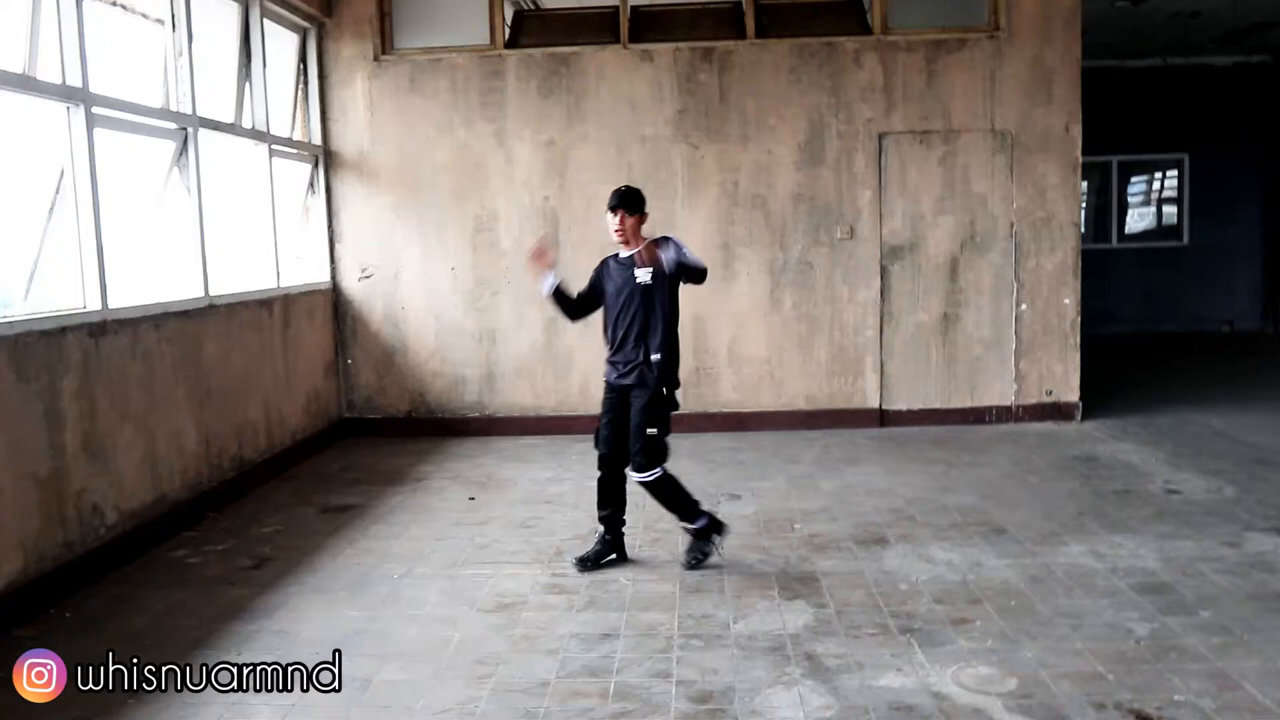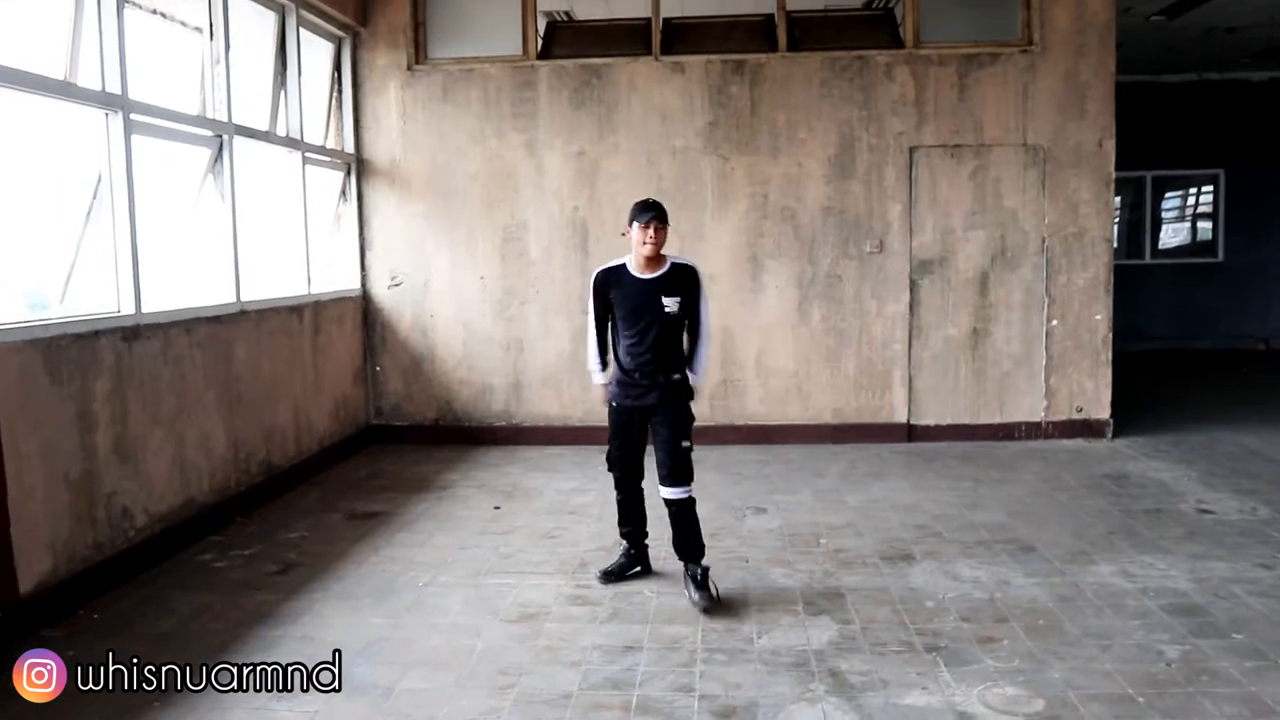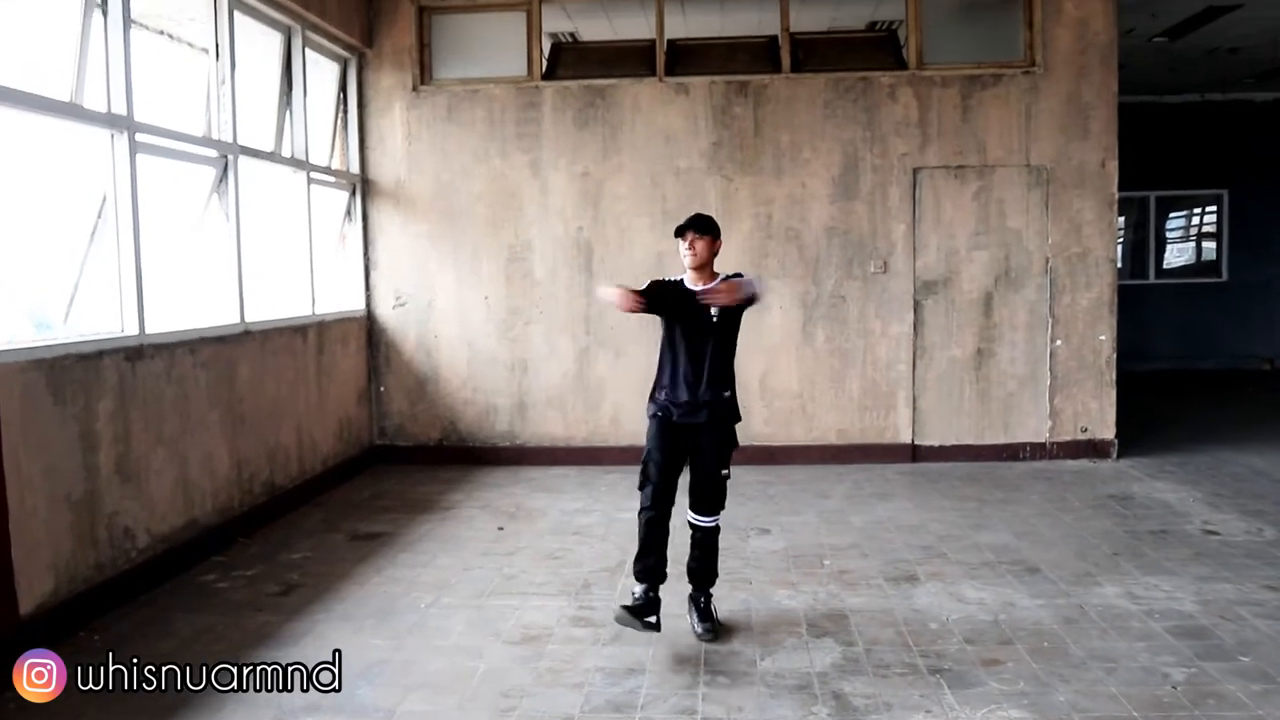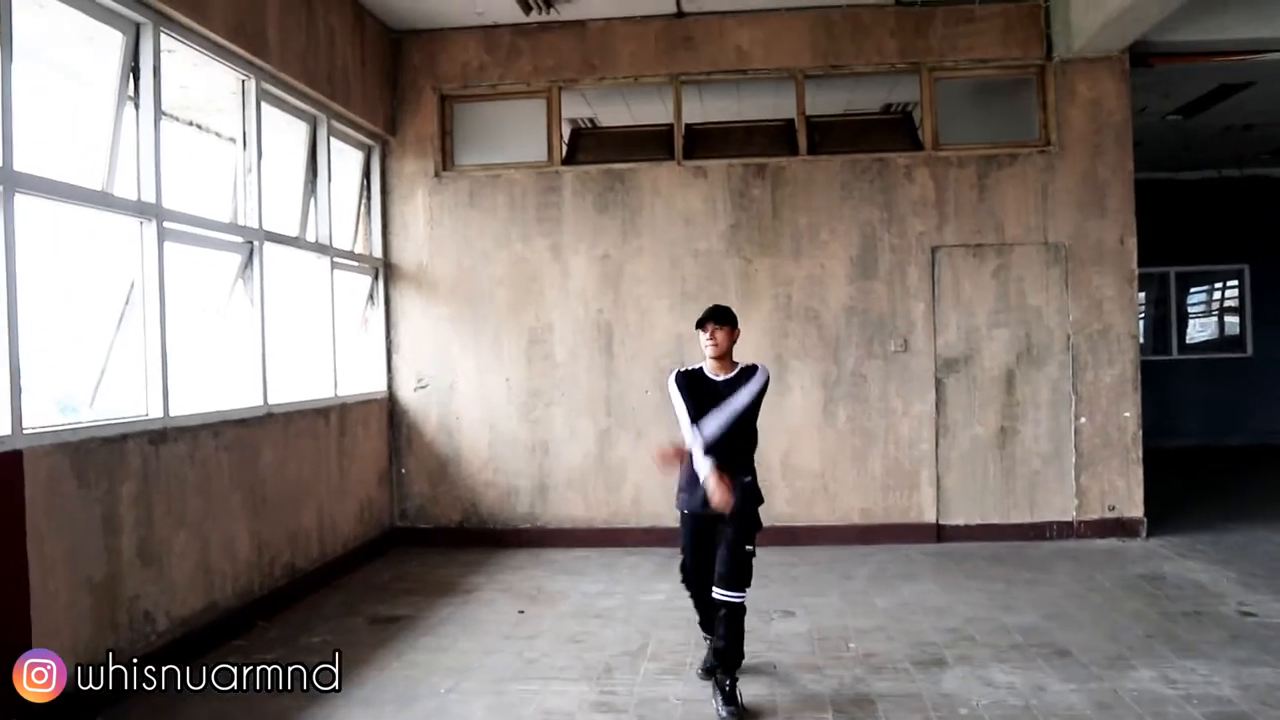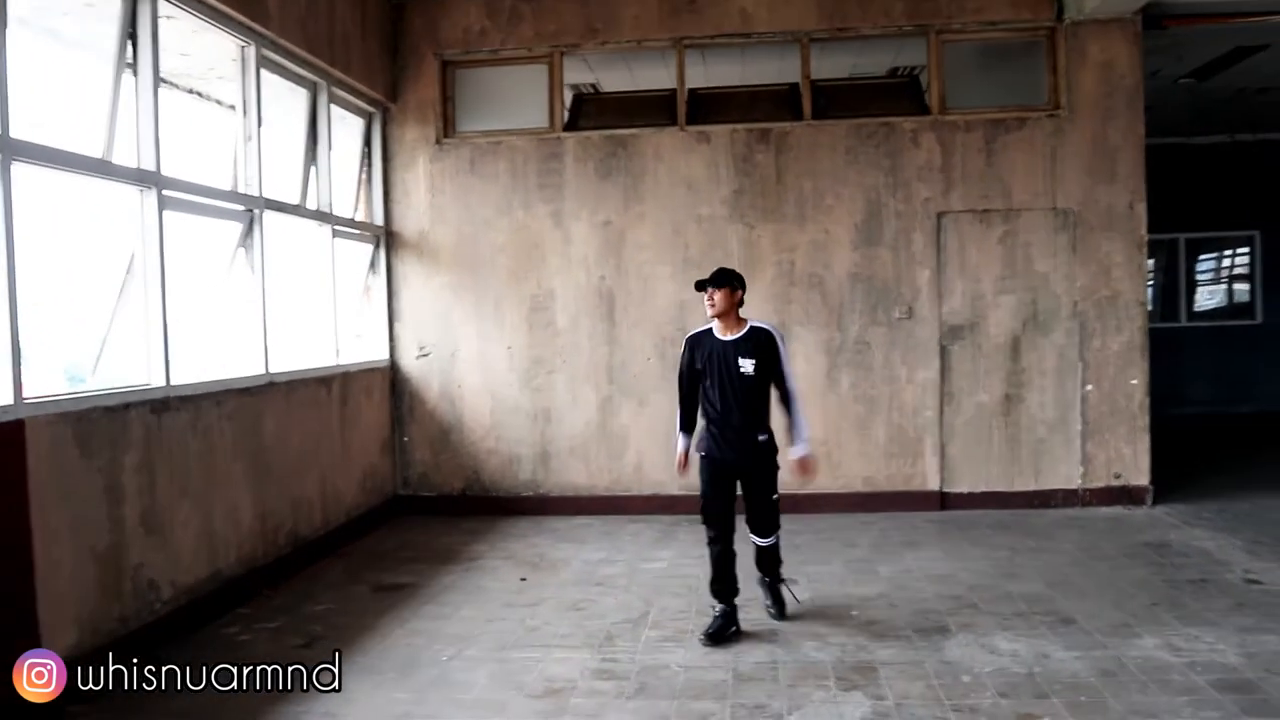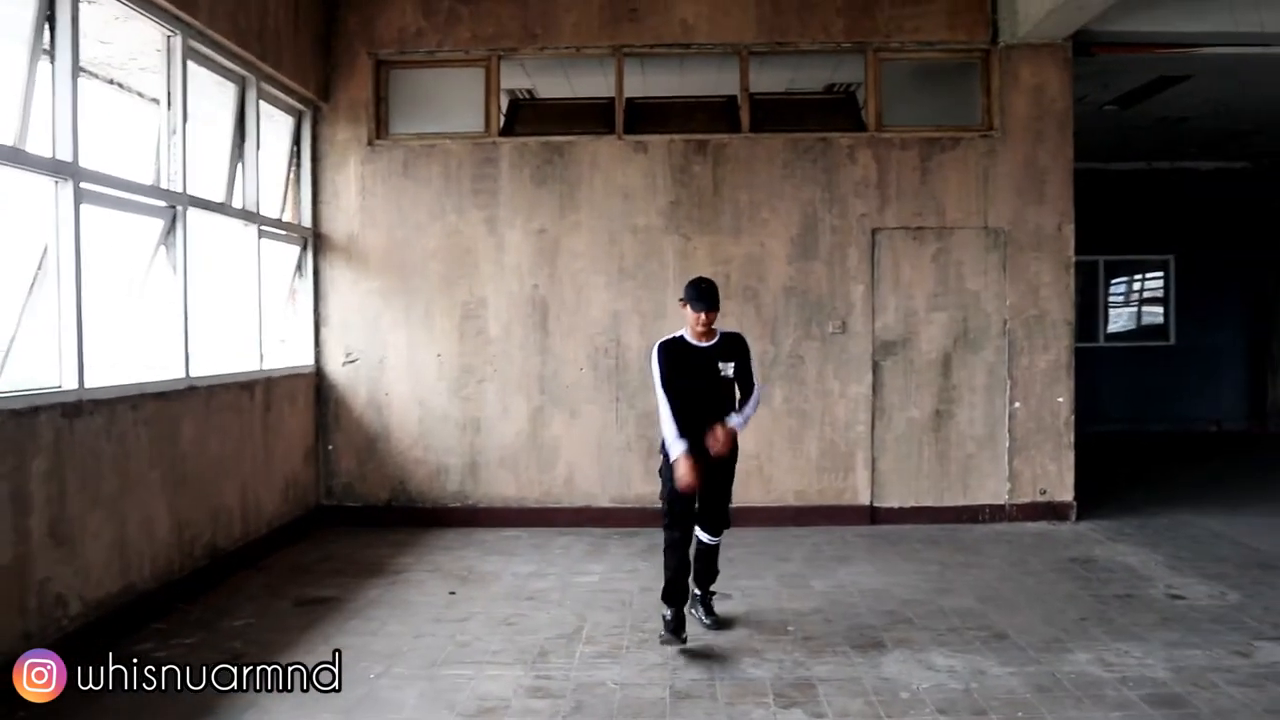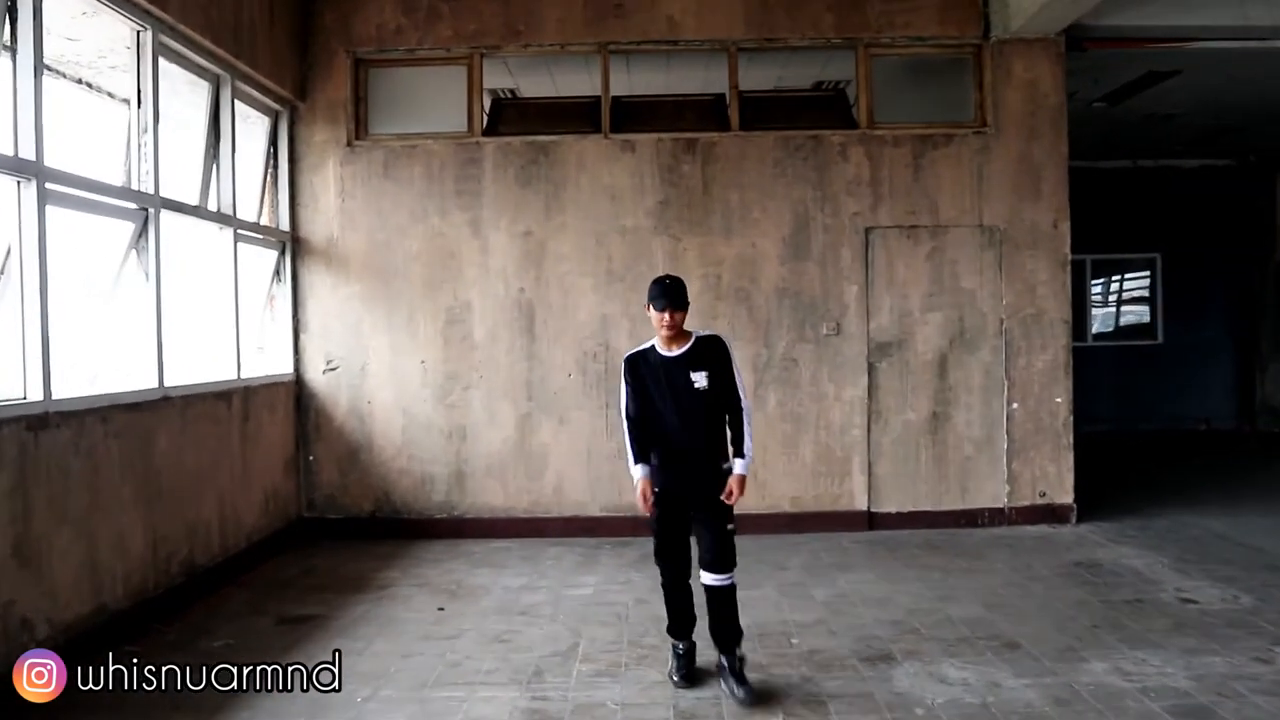
dt=0.7s
person 1, frame 1
left shoulder: (665, 250)
right shoulder: (607, 268)
left elbow: (697, 269)
right elbow: (578, 310)
left wrist: (660, 257)
right wrist: (548, 275)
left hip: (653, 376)
right hip: (618, 377)
left knee: (643, 466)
right knee: (609, 460)
left ankle: (703, 524)
right ankle: (611, 538)
person 1, frame 2
left shoulder: (685, 277)
right shoulder: (606, 278)
left elbow: (697, 332)
right elbow: (597, 329)
left wrist: (690, 377)
right wrist: (600, 376)
left hip: (670, 393)
right hip: (624, 393)
left knee: (676, 484)
right knee: (625, 479)
left ankle: (694, 569)
right ankle: (635, 551)
person 1, frame 3
left shoulder: (732, 286)
right shoulder: (666, 290)
left elbow: (748, 291)
right elbow: (642, 299)
left wrist: (734, 293)
right wrist: (629, 298)
left hip: (715, 417)
right hip: (667, 412)
left knee: (706, 512)
right knee: (654, 500)
left ankle: (701, 597)
right ankle: (646, 594)
person 1, frame 4
left shoulder: (754, 376)
right shoulder: (683, 380)
left elbow: (730, 413)
right elbow: (689, 426)
left wrist: (686, 448)
right wrist: (708, 472)
left hip: (739, 499)
right hip: (695, 498)
left knee: (730, 588)
right knee: (696, 580)
left ankle: (725, 676)
right ankle: (715, 642)
person 1, frame 5
left shoulder: (763, 338)
right shoulder: (695, 343)
left elbow: (787, 392)
right elbow: (687, 395)
left wrist: (800, 446)
right wrist: (683, 441)
left hip: (757, 449)
right hip: (713, 453)
left knee: (763, 528)
right knee: (718, 533)
left ankle: (771, 582)
right ankle: (726, 610)
person 1, frame 6
left shoulder: (735, 344)
right shoulder: (667, 349)
left elbow: (752, 393)
right elbow: (666, 404)
left wrist: (730, 427)
right wrist: (680, 455)
left hip: (721, 451)
right hip: (682, 452)
left knee: (712, 527)
right knee: (677, 532)
left ankle: (702, 595)
right ankle: (673, 612)
person 1, frame 7
left shoulder: (713, 349)
right shoulder: (635, 363)
left elbow: (737, 407)
right elbow: (632, 421)
left wrist: (739, 465)
right wrist: (639, 473)
left hip: (712, 477)
right hip: (664, 483)
left knee: (718, 567)
right knee: (673, 570)
left ankle: (730, 657)
right ankle: (682, 646)
